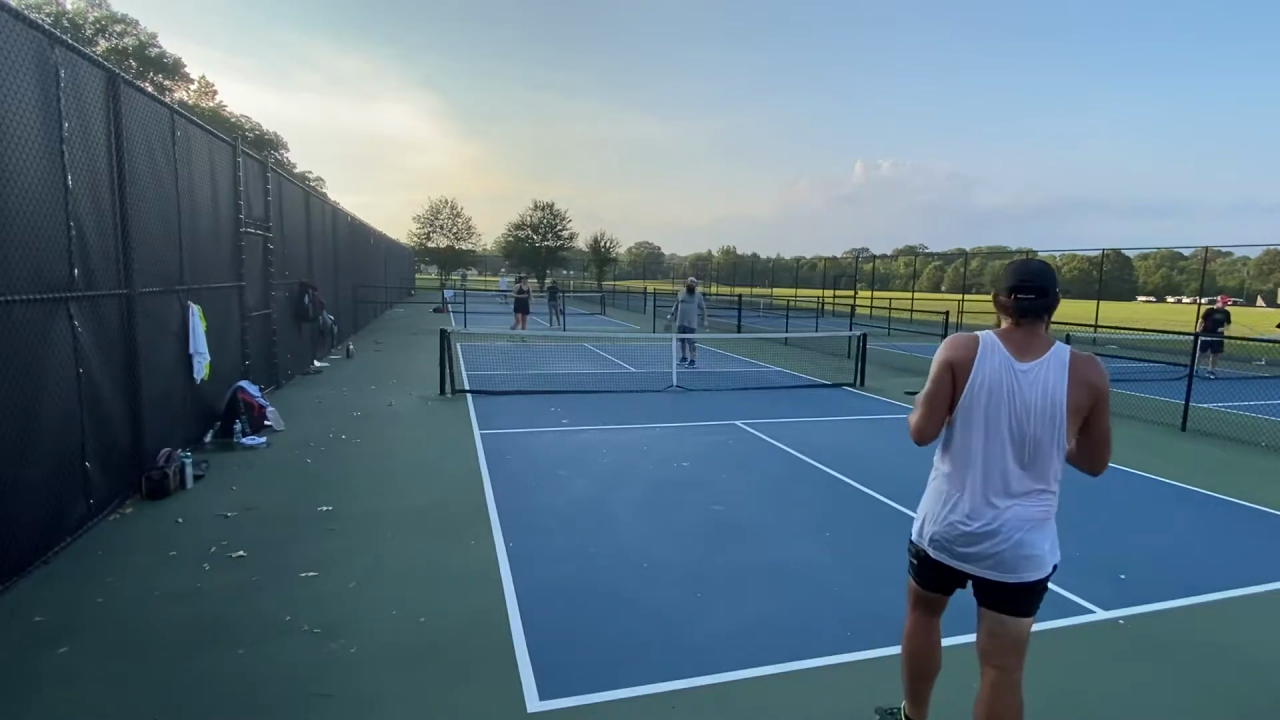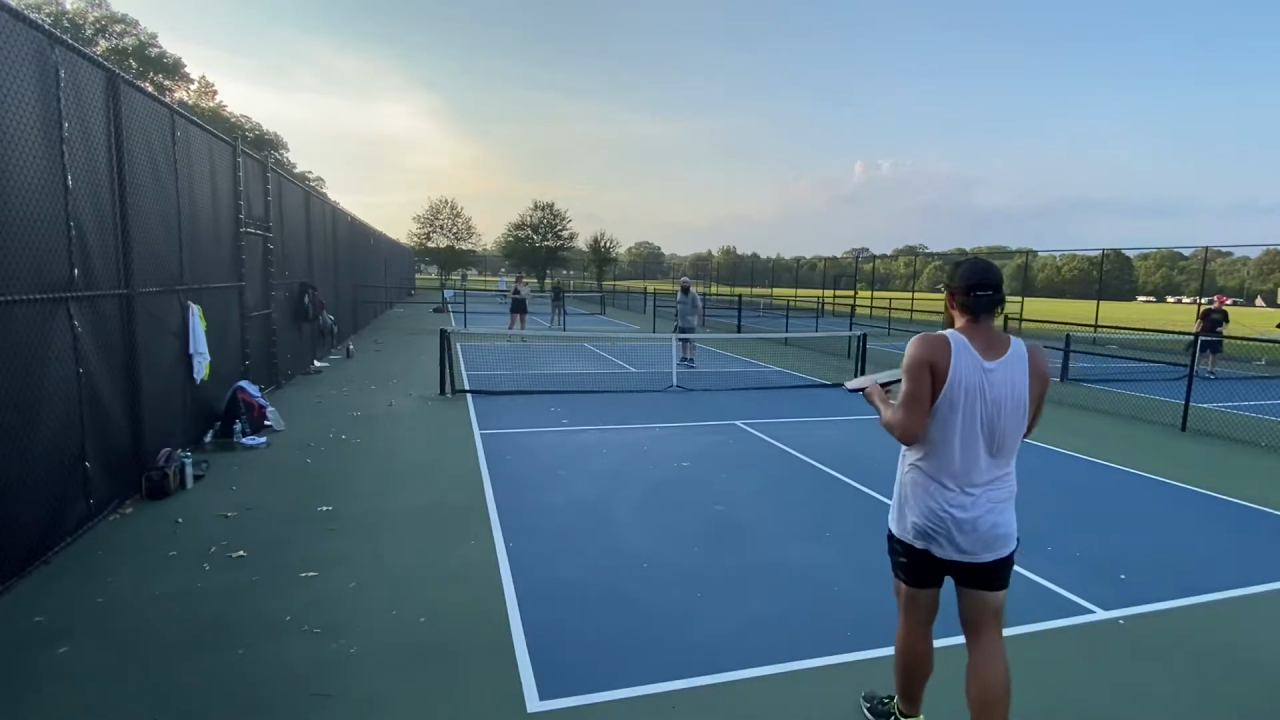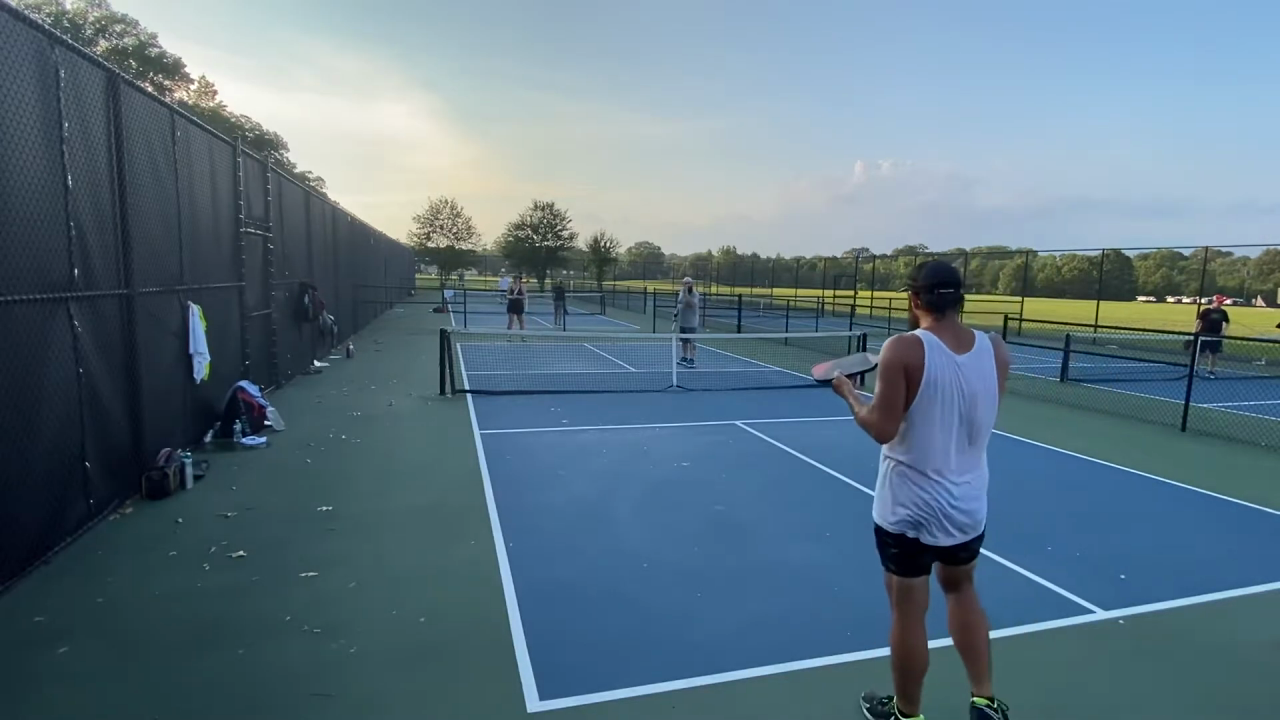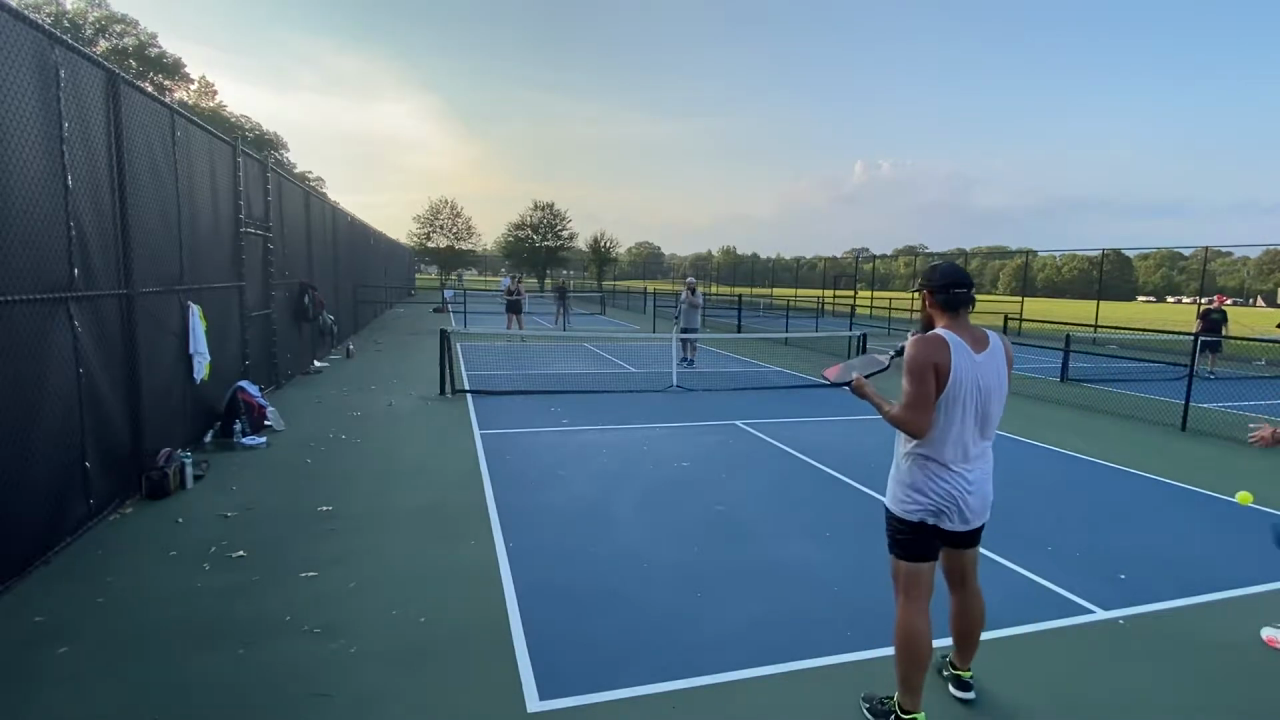
dt=0.4s
person 1, frame 1
left shoulder: (961, 350)
right shoulder: (1087, 372)
left elbow: (922, 432)
right elbow: (1093, 463)
left wrist: (922, 402)
left hip: (945, 526)
right hip: (1022, 544)
left knee: (922, 614)
right knee: (1002, 667)
person 1, frame 2
left shoulder: (929, 349)
right shoulder: (1033, 360)
left elbow: (908, 431)
left wrist: (878, 399)
left hip: (922, 518)
right hip: (992, 525)
left knee: (915, 622)
right knee: (985, 638)
person 1, frame 3
left shoulder: (903, 350)
right shoulder: (995, 350)
left elbow: (883, 429)
left wrist: (848, 393)
left hip: (908, 508)
right hip: (968, 505)
left knee: (909, 613)
right knee: (962, 592)
person 1, frame 4
left shoulder: (926, 348)
right shoulder: (1001, 347)
left elbow: (916, 424)
left wrist: (869, 393)
left hip: (919, 495)
right hip: (973, 493)
left knee: (912, 600)
right knee: (965, 584)
right ankle: (961, 671)
